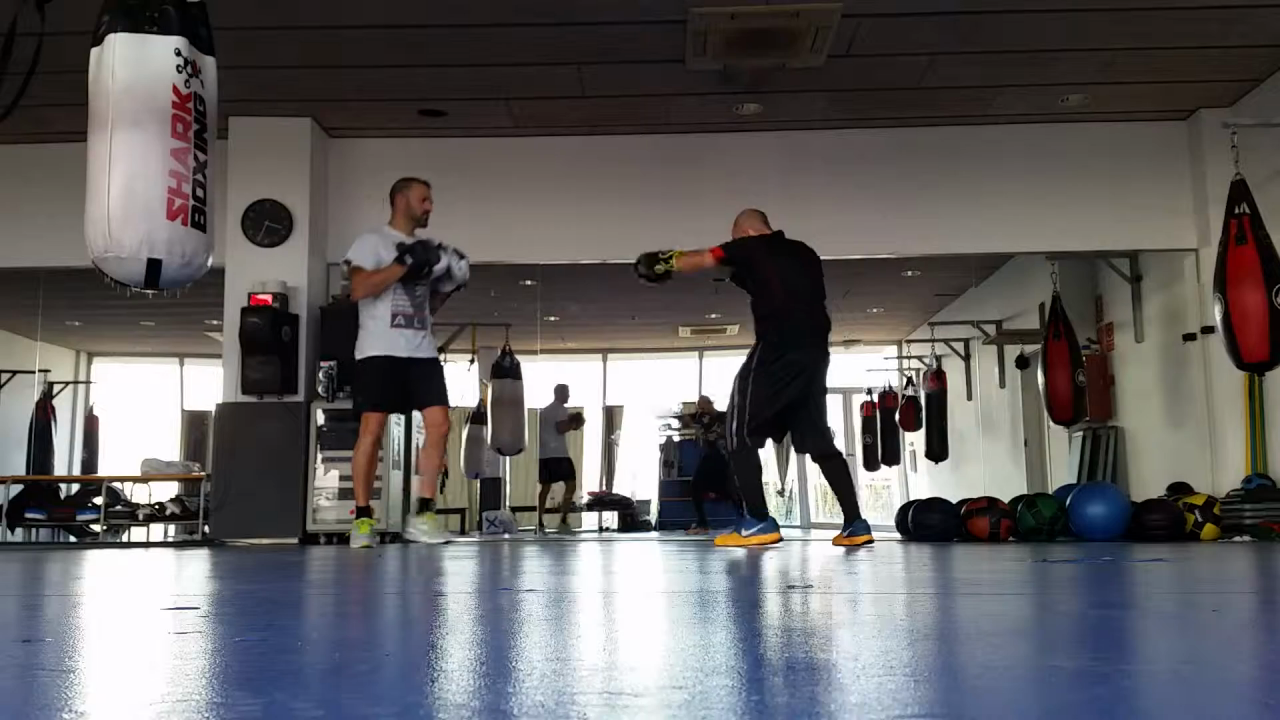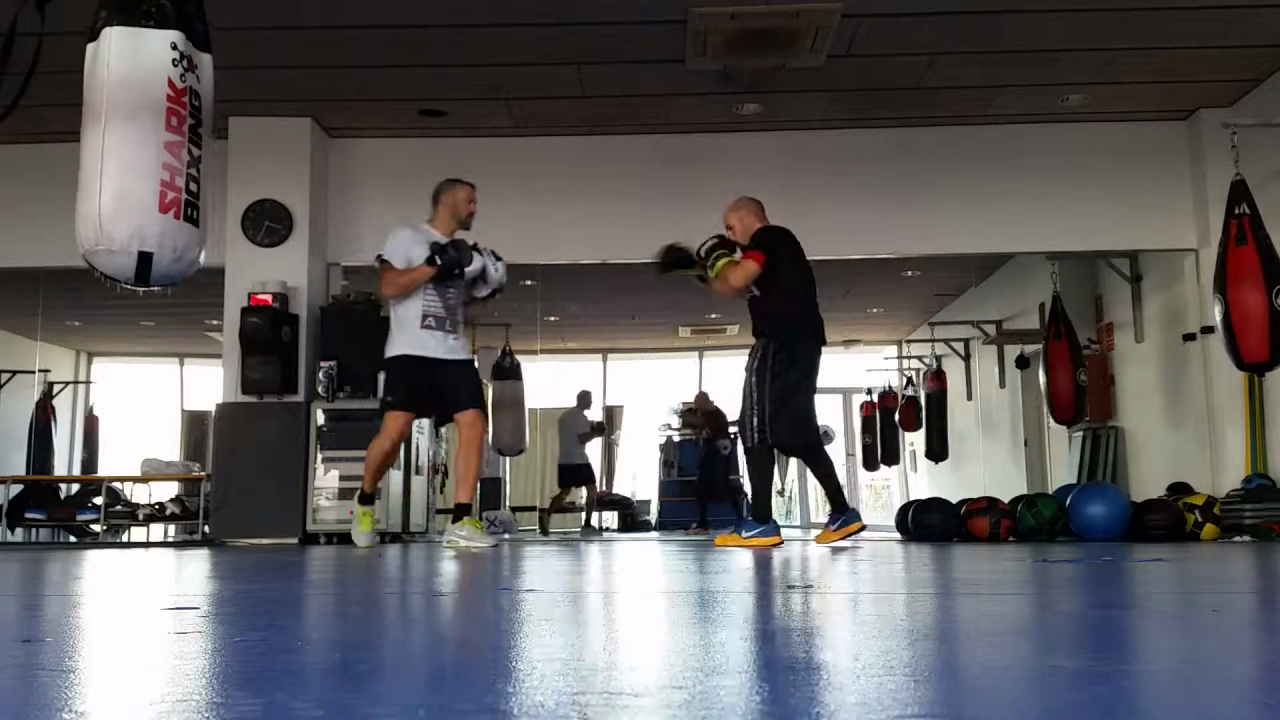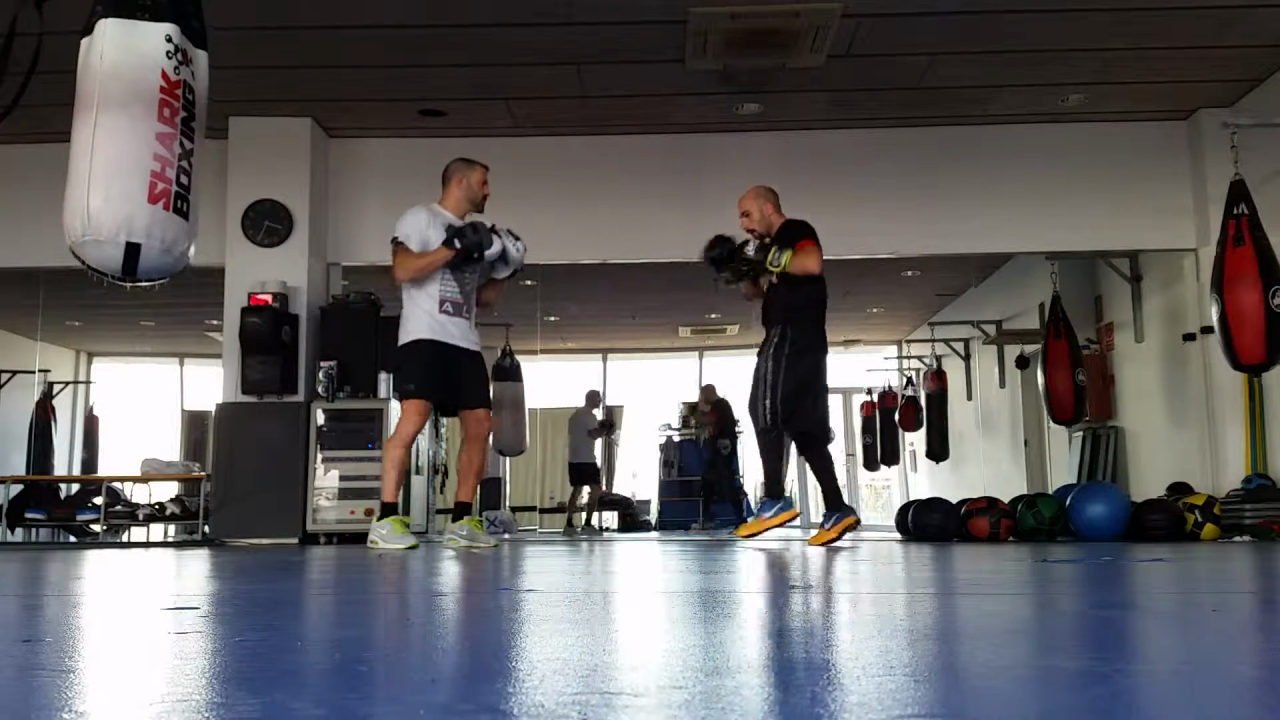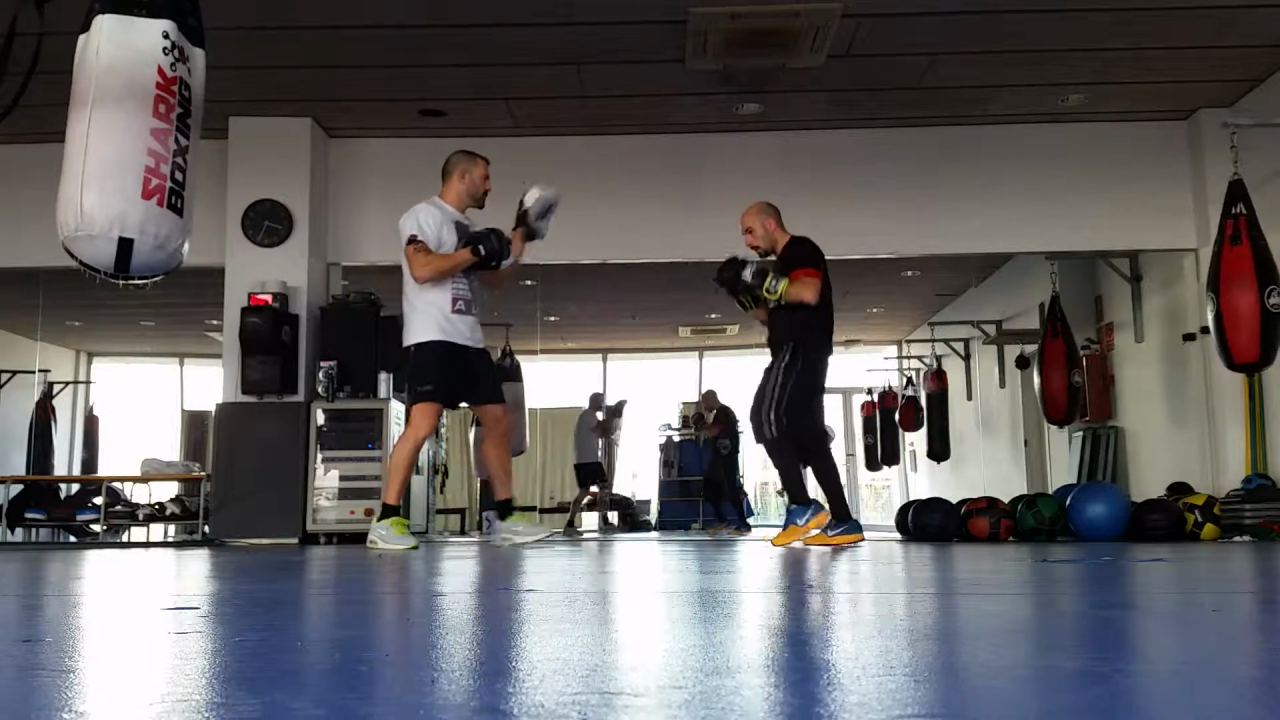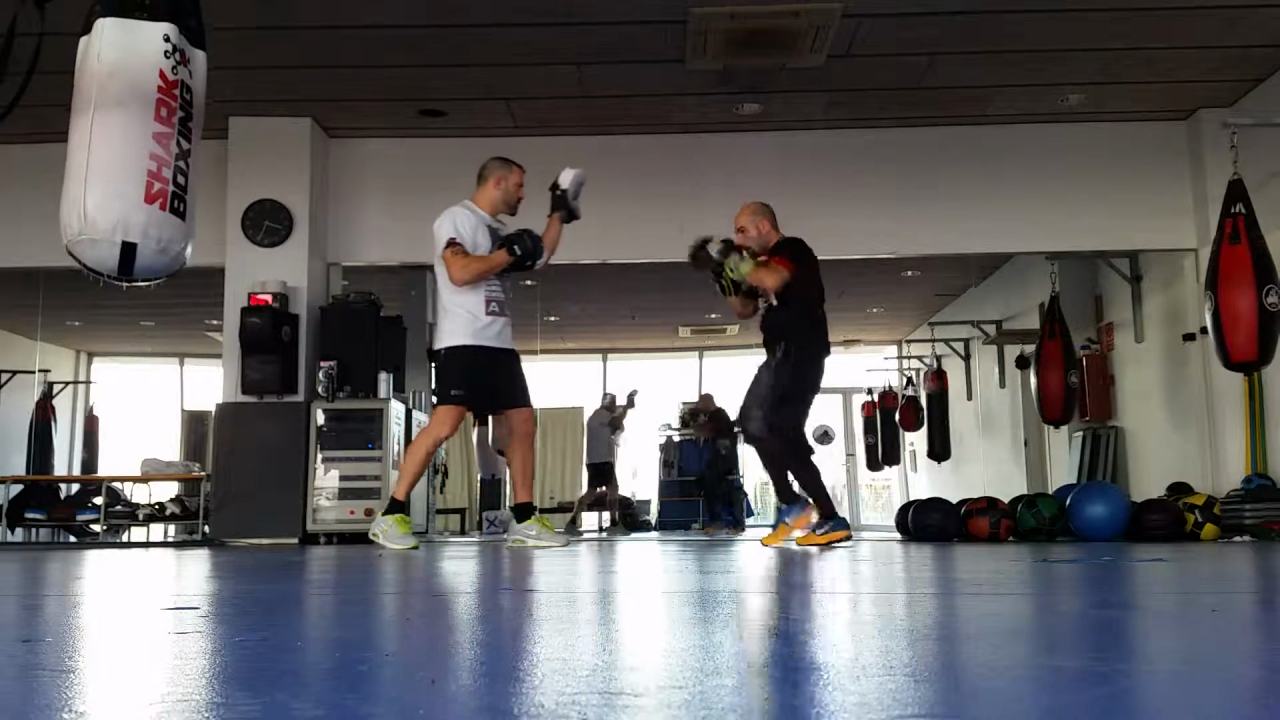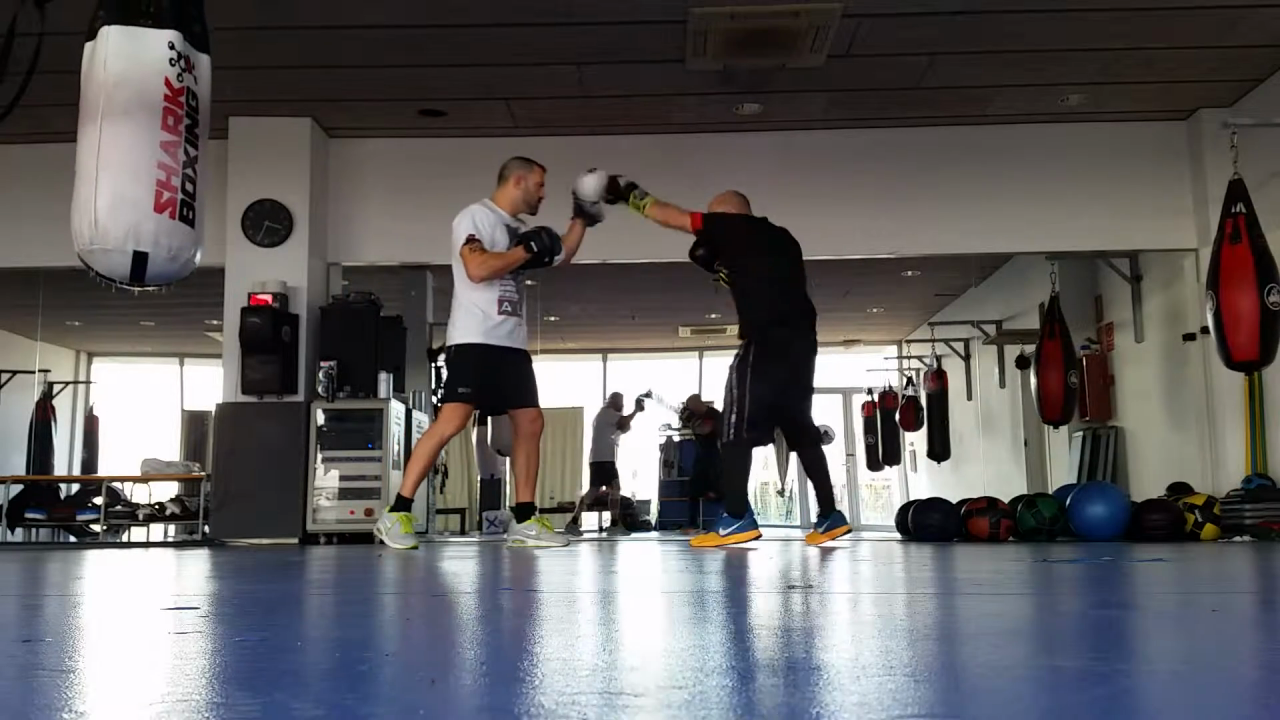
dt=0.3s
person 1, frame 1
left shoulder: (426, 249)
right shoulder: (372, 241)
right elbow: (359, 289)
left wrist: (448, 286)
right wrist: (404, 264)
left hip: (422, 354)
right hip: (379, 352)
left knee: (439, 424)
right knee: (371, 431)
left ankle: (424, 512)
right ankle: (362, 518)
person 1, frame 2
left shoulder: (466, 254)
right shoulder: (407, 237)
right elbow: (388, 286)
right wrist: (437, 264)
left hip: (455, 356)
right hip: (410, 352)
left knee: (474, 426)
right knee: (395, 430)
left ankle: (461, 521)
right ankle: (366, 506)
person 1, frame 3
left shoulder: (476, 236)
right shoulder: (420, 218)
left elbow: (484, 298)
right elbow: (402, 271)
left wrist: (502, 272)
right wrist: (453, 247)
left hip: (465, 343)
right hip: (424, 338)
left knee: (479, 427)
right knee: (414, 419)
left ankle: (461, 520)
right ankle: (386, 519)
person 1, frame 4
left shoulder: (465, 226)
right shoulder: (423, 214)
left elbow: (497, 271)
right elbow: (422, 270)
left wrist: (522, 232)
right wrist: (475, 250)
left hip: (469, 342)
right hip: (431, 339)
left knee: (497, 422)
right knee: (423, 423)
left ankle: (506, 519)
right ankle: (386, 520)
person 1, frame 5
left shoulder: (498, 229)
right shoulder: (457, 218)
left elbow: (538, 258)
right elbow: (460, 272)
left wrist: (559, 214)
right wrist: (511, 251)
left hip: (499, 344)
right hip: (463, 343)
left knee: (522, 425)
right knee: (444, 424)
left ankle: (524, 520)
right ankle: (392, 515)
person 1, frame 6
left shoulder: (520, 229)
right shoulder: (477, 216)
left elbow: (562, 254)
right elbow: (479, 268)
left wrist: (584, 218)
right wrist: (528, 249)
left hip: (512, 344)
right hip: (474, 340)
left knee: (530, 424)
right knee: (451, 421)
left ankle: (525, 521)
right ankle: (397, 513)
person 2, frame 1
left shoulder: (752, 248)
right shoulder: (807, 255)
left elbow: (695, 261)
left wrist: (659, 263)
left hip: (776, 349)
right hip: (814, 351)
left knee: (740, 432)
right knee: (818, 439)
left ankle: (759, 522)
right ankle: (855, 523)
person 2, frame 2
left shoulder: (770, 239)
right shoulder: (771, 249)
left elbow: (735, 281)
right elbow: (730, 290)
left wrist: (714, 257)
right wrist: (694, 265)
left hip: (782, 345)
right hip: (801, 347)
left knee: (756, 427)
right knee: (800, 433)
left ankle: (761, 522)
right ankle: (843, 514)
person 2, frame 3
left shoulder: (795, 231)
right shoulder: (773, 244)
left elbow: (812, 264)
right elbow: (754, 293)
left wrist: (768, 257)
left hip: (792, 335)
right hip: (797, 340)
left knee: (767, 410)
right knee: (806, 427)
left ankle: (775, 501)
right ankle: (837, 511)
person 2, frame 4
left shoulder: (802, 250)
right shoulder: (778, 264)
left elbow: (810, 293)
right elbow: (768, 317)
left wrist: (764, 280)
right wrist: (741, 292)
left hip: (801, 352)
right hip: (794, 355)
left knee: (767, 419)
right knee: (808, 438)
left ankle: (802, 507)
right ankle: (843, 521)
person 2, frame 5
left shoulder: (792, 250)
right shoulder: (765, 263)
left elbow: (771, 281)
right elbow: (744, 310)
left wrist: (736, 260)
right wrist: (727, 276)
left hip: (798, 352)
right hip: (788, 356)
left knee: (756, 420)
right knee: (786, 437)
left ankle: (792, 503)
right ankle: (830, 520)
person 2, frame 6
left shoulder: (734, 227)
right shoulder: (782, 237)
left elbow: (673, 217)
left wrist: (632, 195)
right wrist: (723, 268)
left hip: (765, 342)
right hip: (800, 339)
left knee: (739, 427)
right knee: (798, 427)
left ankle: (738, 518)
right ankle: (829, 516)
